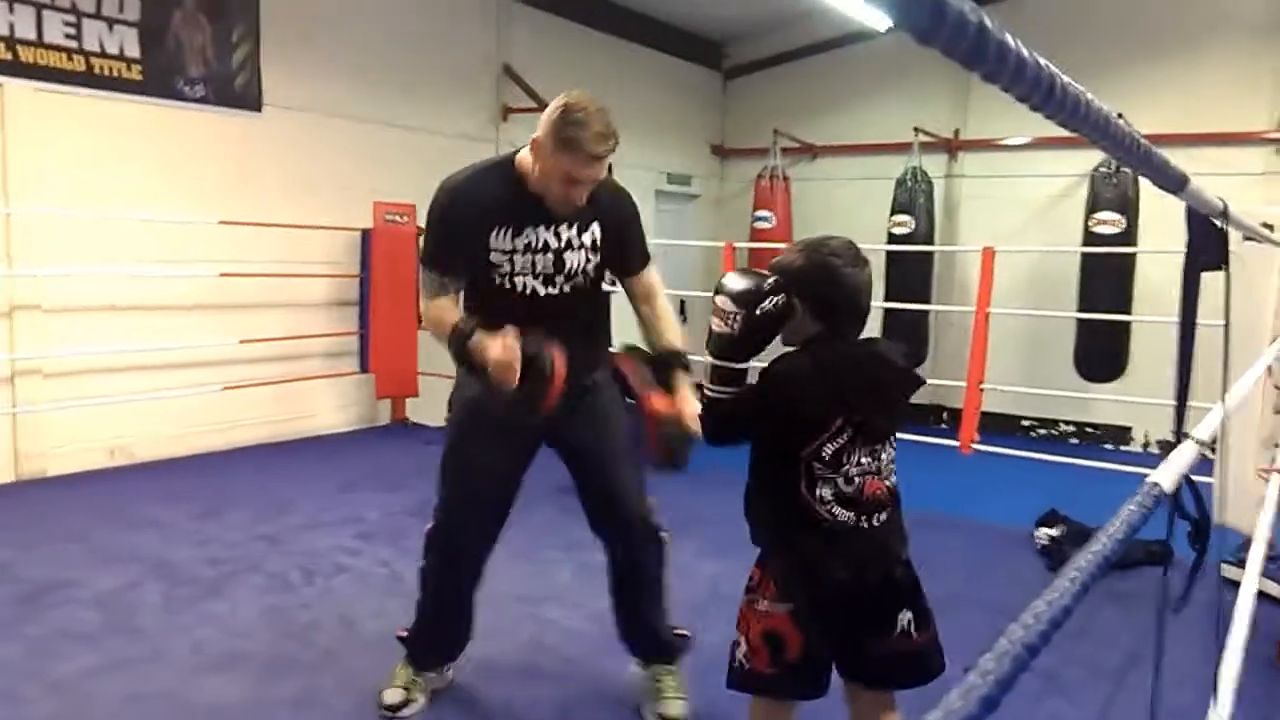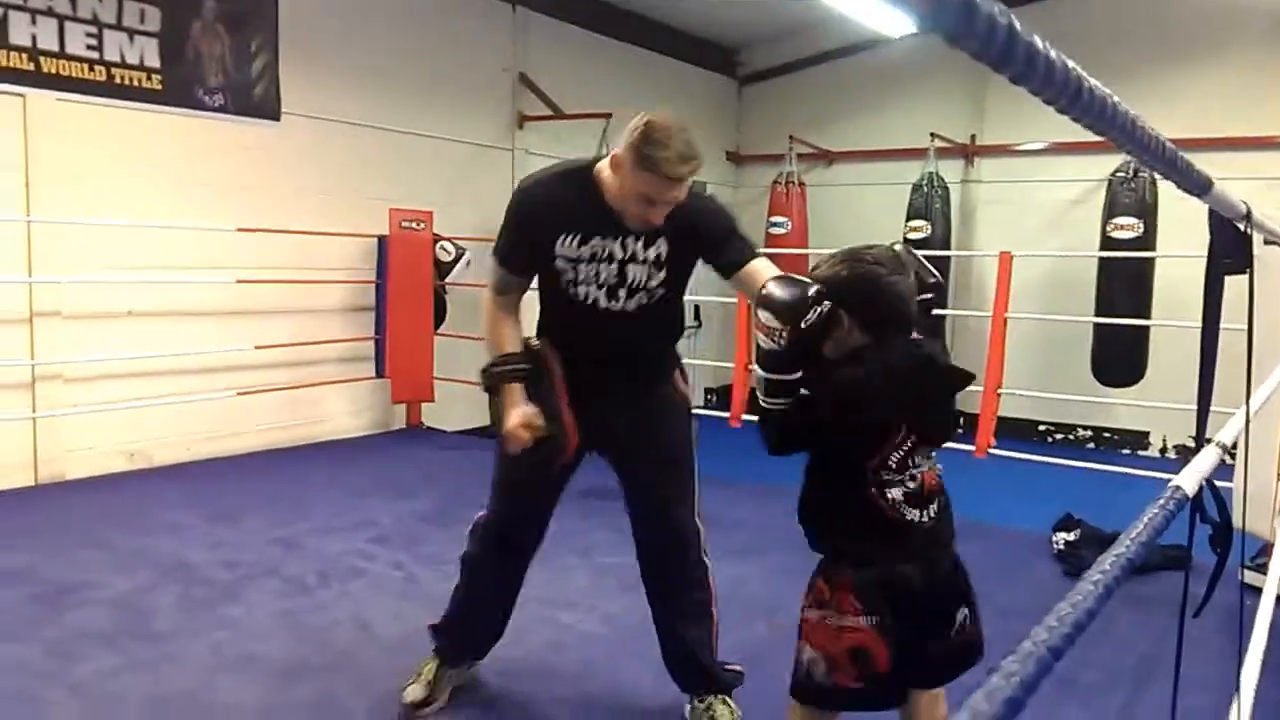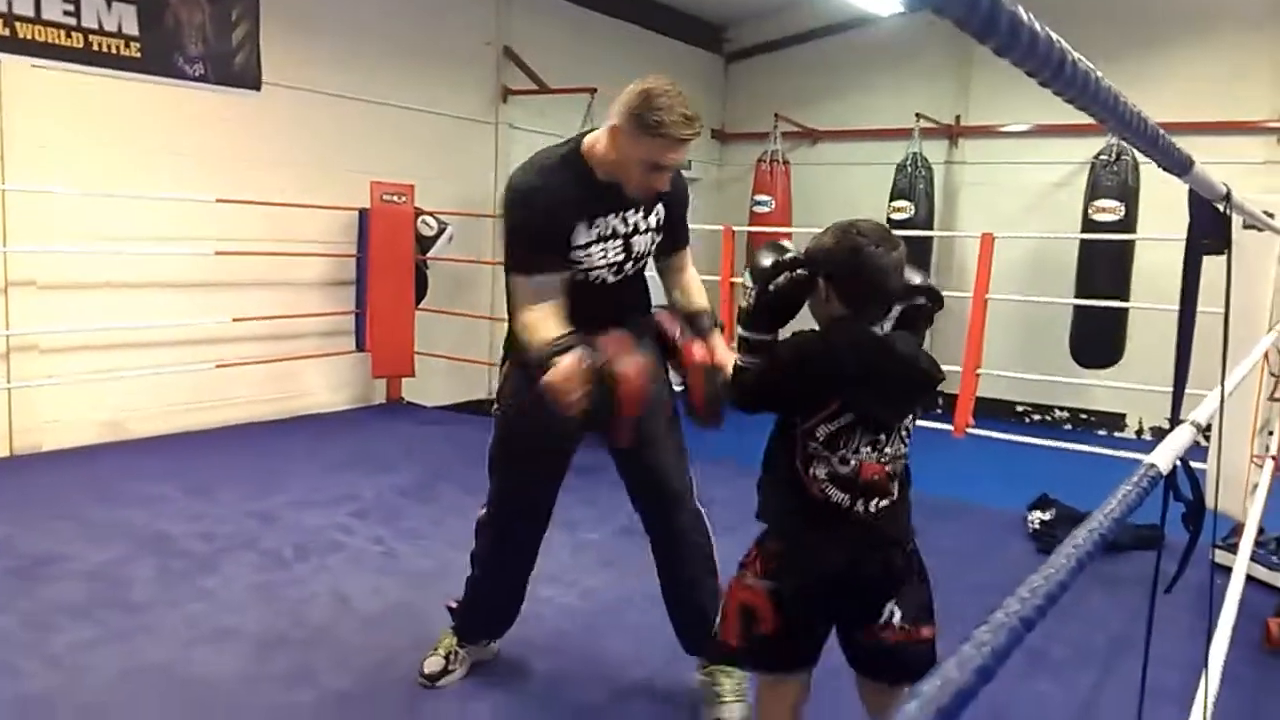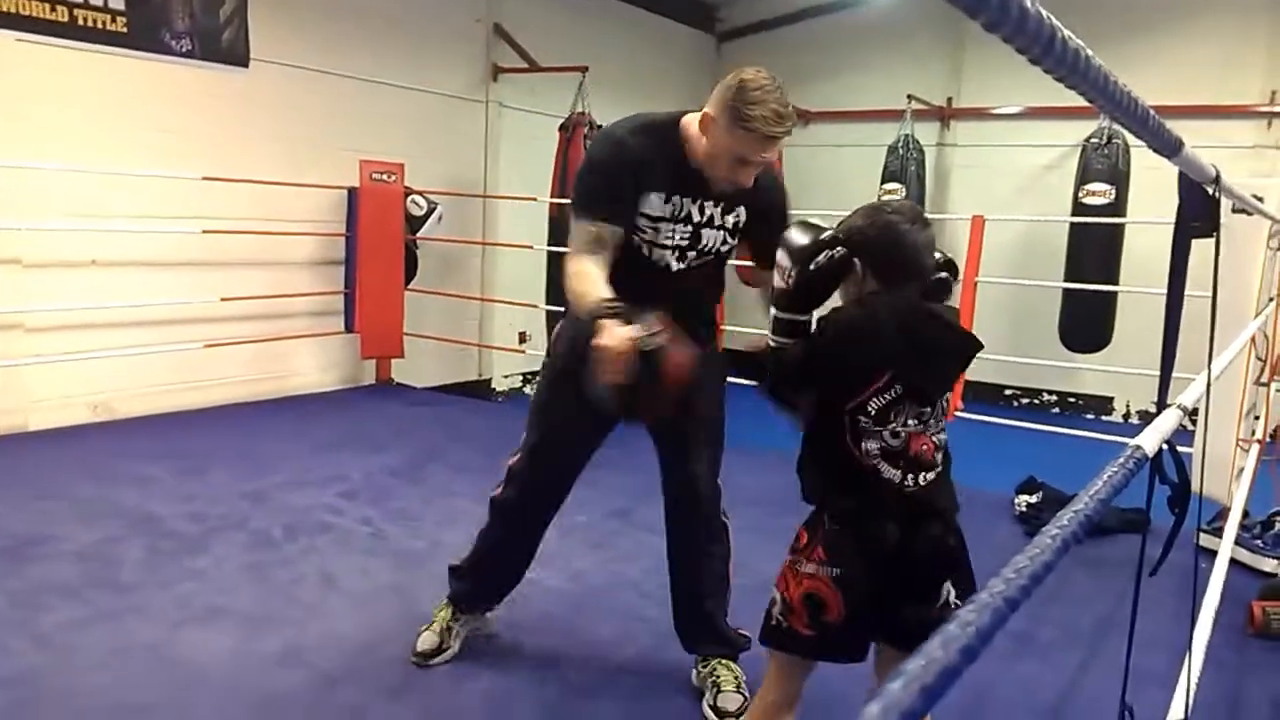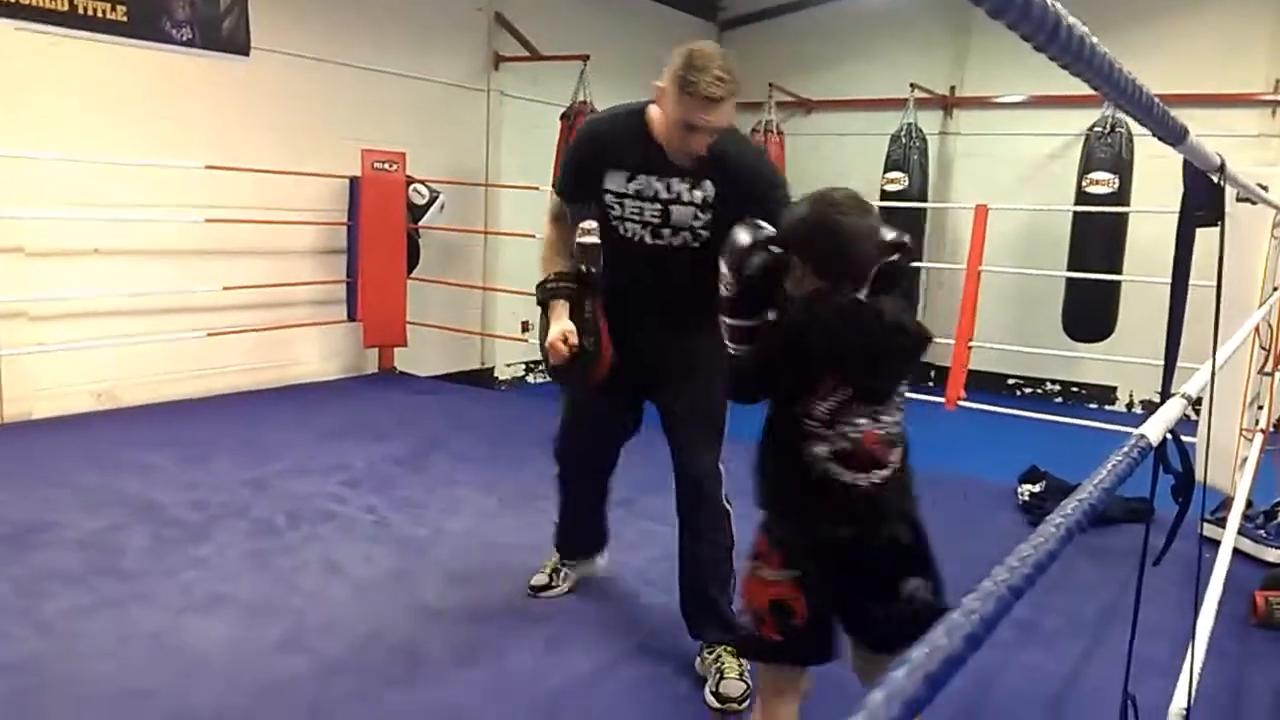
dt=0.4s
person 1, frame 1
left shoulder: (612, 203)
right shoulder: (467, 197)
left elbow: (644, 287)
right elbow: (436, 300)
left wrist: (678, 374)
right wrist: (477, 344)
left hip: (586, 382)
right hip: (496, 388)
left knee: (631, 521)
right knee: (459, 530)
left ankle: (659, 660)
right ankle: (427, 661)
person 1, frame 2
left shoulder: (697, 215)
right shoulder: (544, 199)
left elbow: (760, 278)
right elbow: (503, 297)
right wrist: (510, 391)
left hip: (649, 393)
right hip: (555, 387)
left knee: (673, 539)
right knee: (507, 526)
right ankle: (454, 653)
person 1, frame 3
left shoulder: (663, 185)
right shoulder: (540, 189)
left elbow: (677, 264)
right elbow: (535, 304)
left wrist: (710, 334)
right wrist: (561, 359)
right hip: (549, 367)
left knee: (672, 504)
right knee: (513, 507)
left ankle: (714, 658)
right ankle: (474, 632)
person 1, frame 4
left shoulder: (760, 188)
right shoulder: (624, 151)
right elbow: (584, 255)
right wrist: (606, 324)
left hip: (687, 350)
right hip: (596, 339)
left knee: (697, 500)
right knee: (536, 477)
left ankle: (715, 649)
right ankle: (467, 601)
person 1, frame 5
left shoulder: (742, 165)
right shoulder: (601, 139)
right elbow: (561, 222)
right wrist: (557, 305)
left hip: (691, 334)
right hip: (611, 321)
left knee: (699, 479)
right knee: (582, 449)
left ankle: (718, 636)
right ankle: (579, 550)
person 2, frame 1
left shoulder: (791, 379)
right shoulder: (884, 367)
left elbow: (719, 426)
left wrist: (730, 348)
left hip: (802, 572)
right hip: (881, 565)
person 2, frame 2
left shoulder: (848, 387)
right shoulder: (928, 366)
left elbow: (780, 436)
left wrist: (778, 358)
left hip: (860, 577)
right hip: (929, 564)
person 2, frame 3
left shoulder: (805, 356)
right shoulder: (913, 363)
left elbow: (745, 394)
left wrist: (757, 315)
right wrist: (910, 316)
left hip: (800, 554)
right hip: (883, 555)
person 2, frame 4
left shoulder: (847, 329)
right shoulder: (942, 333)
left elbow: (780, 382)
left wrist: (792, 302)
right wrist: (926, 290)
left hip: (848, 534)
right hip: (927, 533)
left knee: (783, 678)
person 2, frame 5
left shoulder: (793, 331)
right shoulder: (896, 322)
left elbow: (741, 386)
left wrist: (743, 305)
right wrist: (888, 277)
left hip: (807, 535)
right hip: (890, 529)
